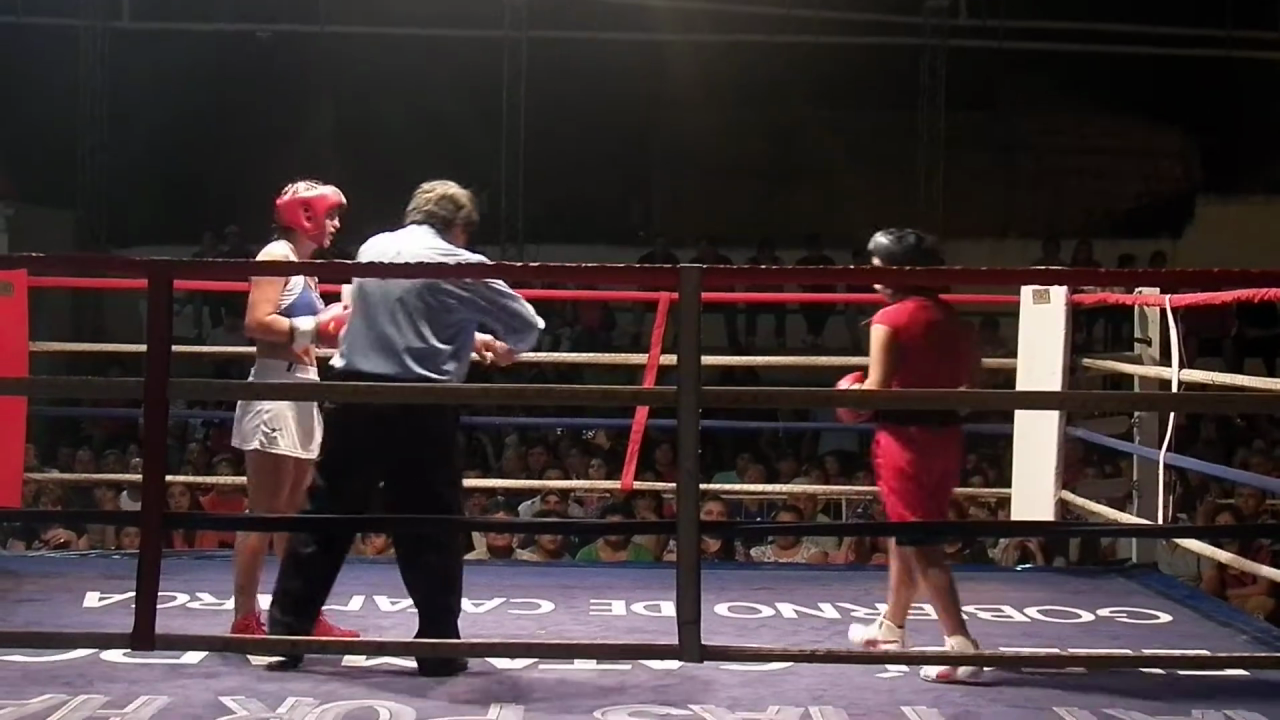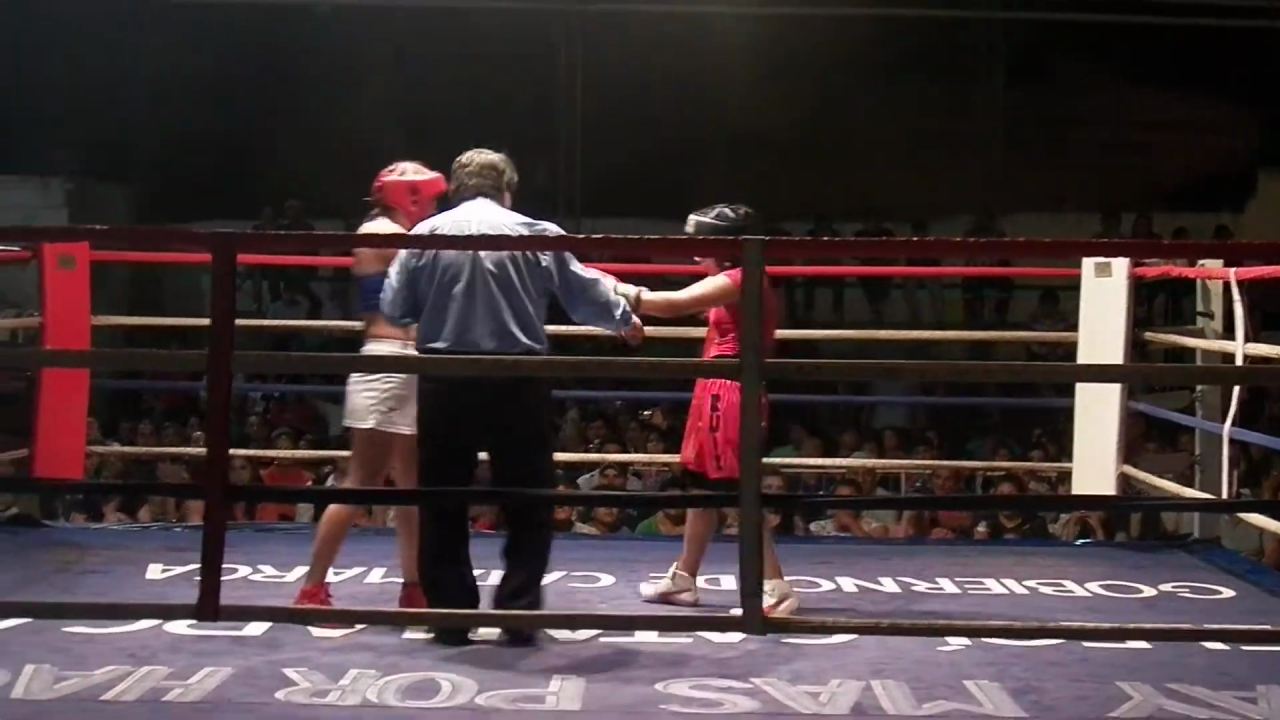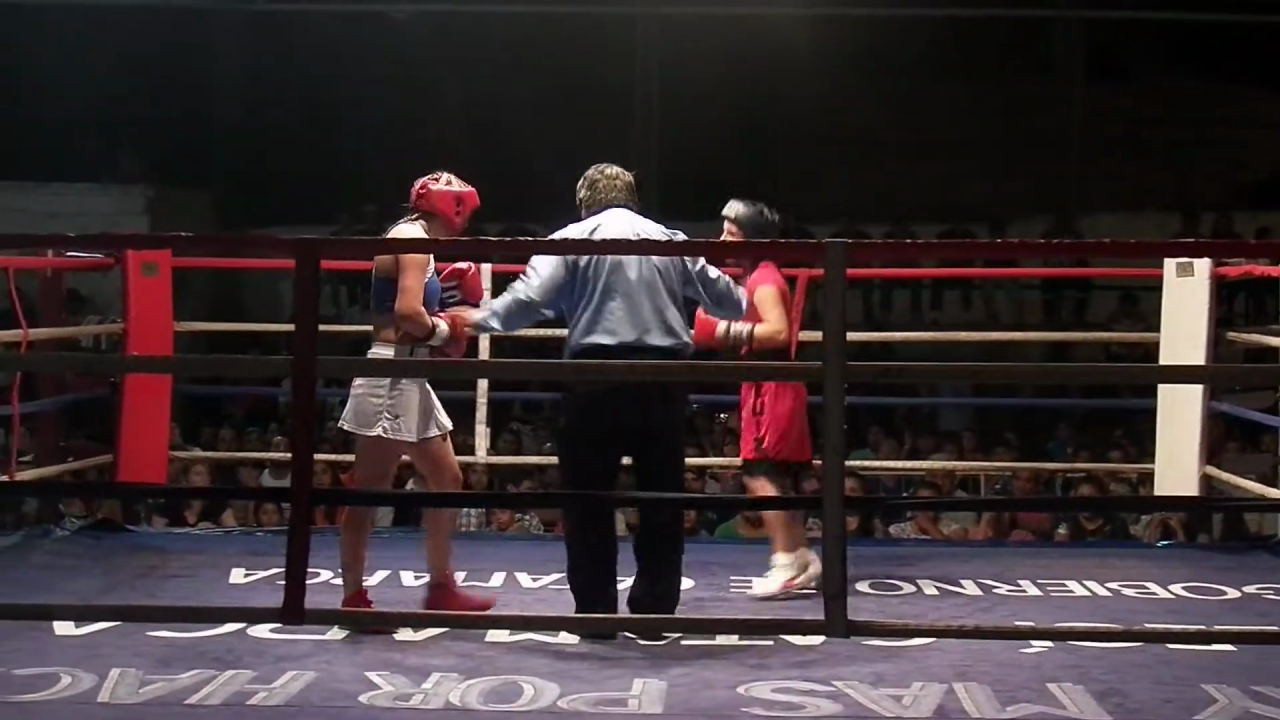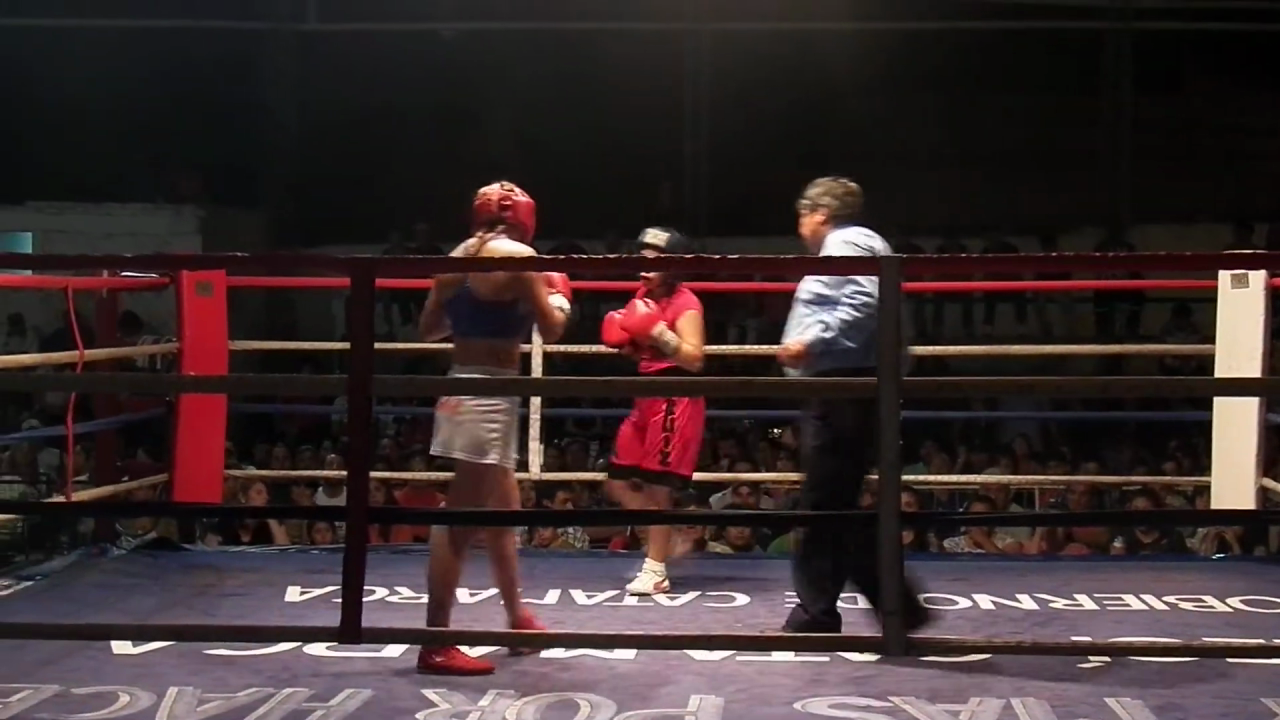
dt=1s
person 1, frame 1
left shoulder: (373, 249)
right shoulder: (461, 266)
right elbow: (524, 326)
right wrist: (508, 345)
left hip: (354, 398)
right hip: (420, 410)
left knee: (326, 517)
right knee: (432, 528)
left ankle: (285, 631)
right ankle: (437, 644)
person 1, frame 2
left shoulder: (424, 234)
right shoulder: (537, 235)
left elbow: (395, 309)
right elbow: (587, 298)
right wrist: (626, 319)
left hip: (445, 381)
right hip: (516, 382)
left knee: (444, 502)
right knee: (527, 502)
left ankle: (450, 616)
right ankle: (517, 609)
person 1, frame 3
left shoulder: (573, 238)
right shoulder: (671, 240)
left elbow: (529, 297)
right elbow: (716, 290)
left wrist: (482, 318)
right wrist: (744, 310)
left hip: (600, 375)
right hip: (663, 376)
left knee: (588, 496)
right knee: (660, 495)
left ankle: (596, 610)
right ankle: (653, 606)
person 1, frame 4
left shoulder: (847, 245)
right shoulder: (861, 245)
left elbow: (865, 305)
left wrist: (812, 341)
left hip: (843, 391)
right hip: (846, 391)
left knee: (826, 505)
right knee: (828, 506)
right ankle: (815, 615)
person 2, frame 1
left shoulder: (304, 268)
right shoulder: (277, 254)
left elbow: (304, 332)
right elbow: (258, 323)
right wrist: (313, 327)
left knee: (293, 513)
right knee: (266, 513)
right ankle: (244, 622)
person 2, frame 2
left shoulder: (388, 239)
right shoulder: (382, 234)
left hip: (402, 367)
right hip: (387, 367)
left knee: (414, 484)
right knee: (361, 483)
left ankle: (415, 589)
right ankle: (312, 591)
person 2, frame 3
left shoulder: (411, 239)
right shoulder: (413, 238)
right elbow: (407, 311)
left wrist: (445, 299)
right wrist: (443, 333)
left hip: (408, 375)
right hip: (392, 375)
left knee: (446, 480)
right knee: (369, 491)
left ankle: (441, 588)
right ankle: (354, 598)
person 2, frame 4
left shoulder: (455, 260)
right shoulder: (518, 256)
left elbow: (428, 327)
right elbow: (551, 328)
right wrist: (560, 300)
left hip: (460, 389)
right hip: (490, 395)
left knee: (502, 513)
right knee: (461, 525)
left ankle: (519, 620)
right ankle: (436, 645)
person 3, frame 1
left shoulder: (889, 318)
right shoulder: (953, 319)
left elbow: (877, 387)
right elbow: (971, 383)
left hip: (903, 438)
right hip: (945, 434)
left knee: (920, 546)
right knee: (905, 538)
left ankle: (959, 643)
right ankle: (890, 628)
person 3, frame 2
left shoulder: (738, 280)
right shoulder: (726, 279)
left elbow: (673, 304)
right elbow: (678, 304)
left hip: (730, 391)
right hip: (719, 388)
left knee: (731, 490)
right knee: (704, 486)
left ankle: (776, 590)
right ankle: (682, 579)
person 3, frame 3
left shoulder: (762, 278)
right shoulder: (754, 276)
left elbow: (776, 331)
left wrist: (726, 331)
right wrist: (719, 330)
left hip: (770, 385)
right hip: (763, 382)
left knee: (760, 475)
right knee: (778, 477)
left ankle: (788, 562)
right ankle: (803, 561)
person 3, frame 4
left shoulder: (685, 303)
right shoulder: (646, 296)
left elbow: (694, 358)
left wrist: (658, 331)
right wrist: (624, 340)
left hip: (675, 402)
right hip: (649, 397)
left knee: (657, 488)
right knee: (619, 482)
left ankle: (655, 571)
right ankle: (666, 544)
